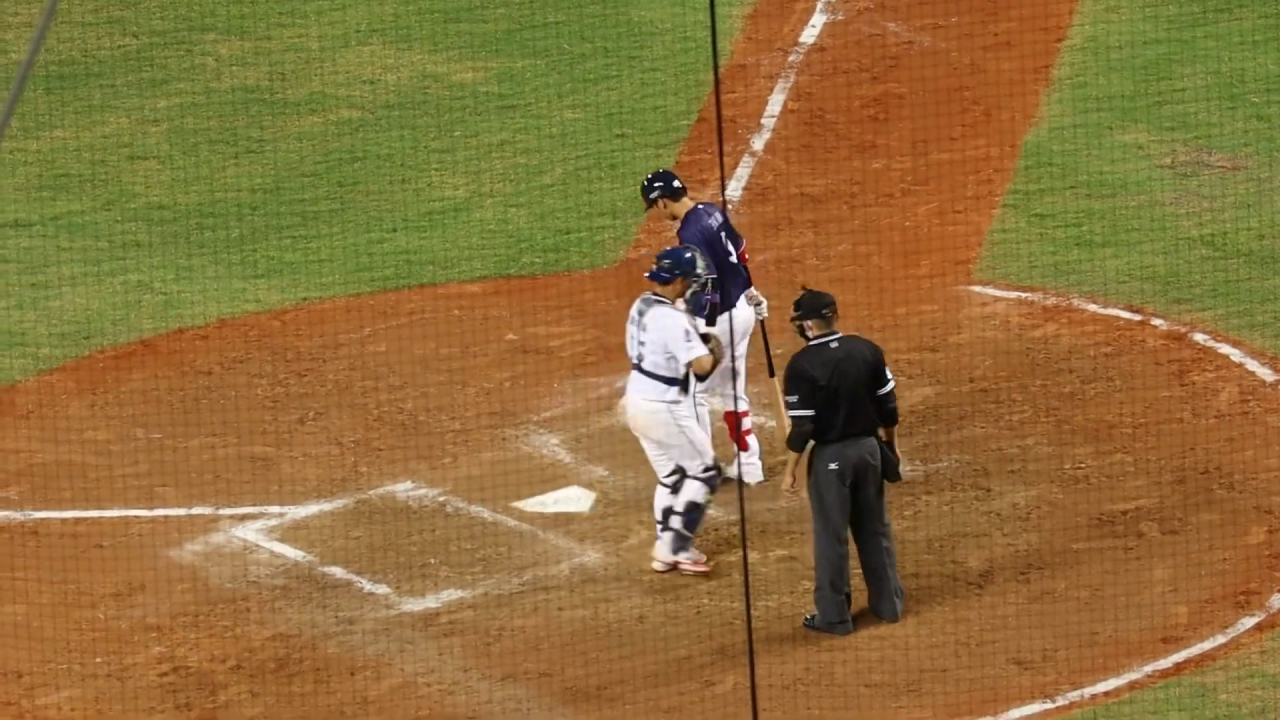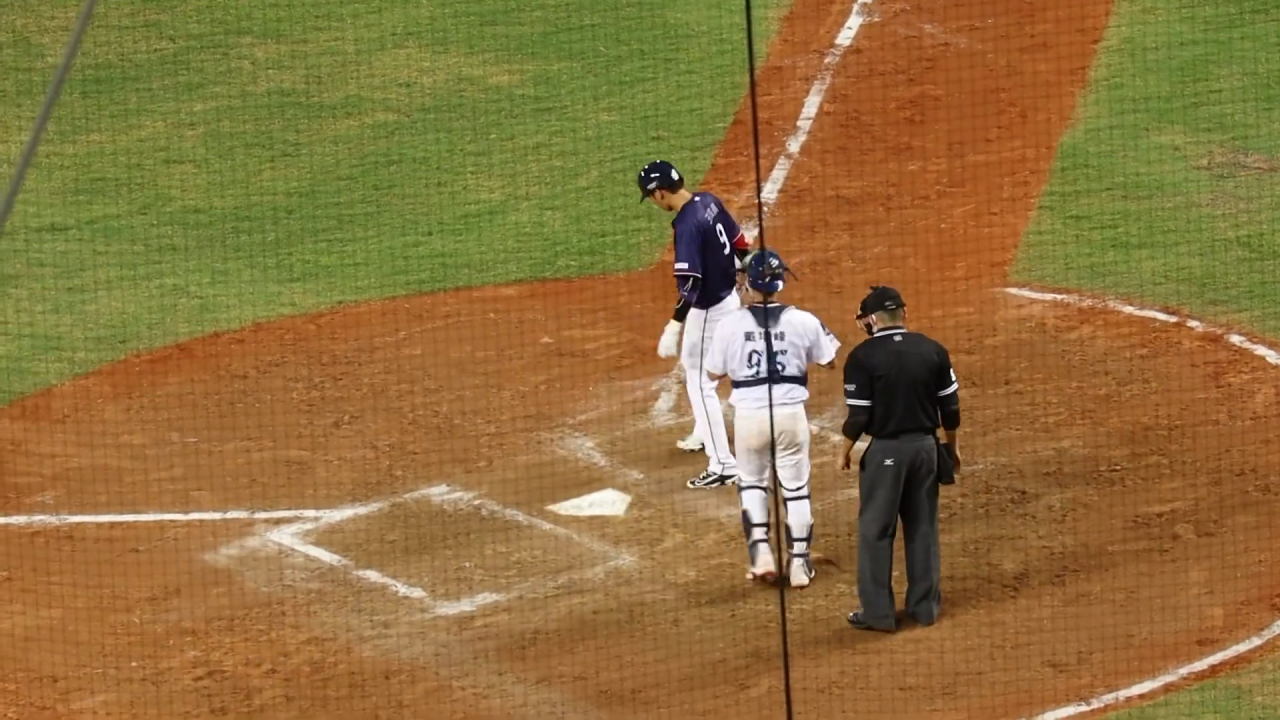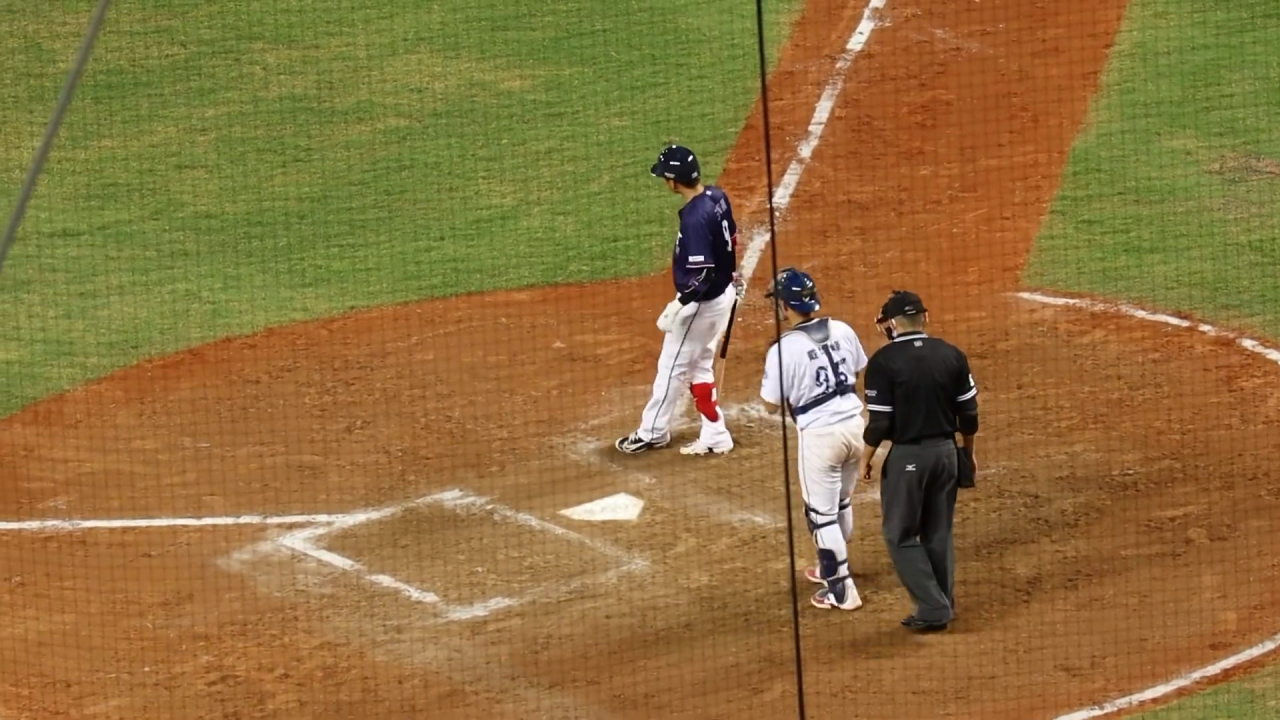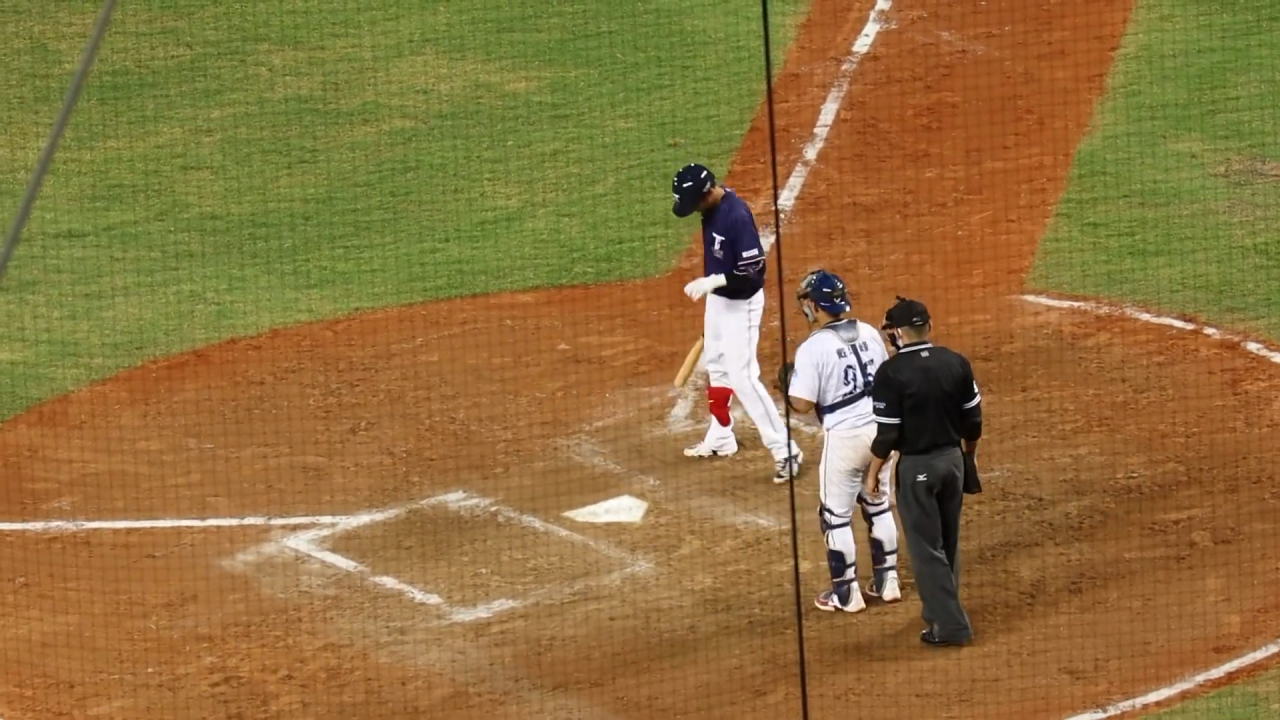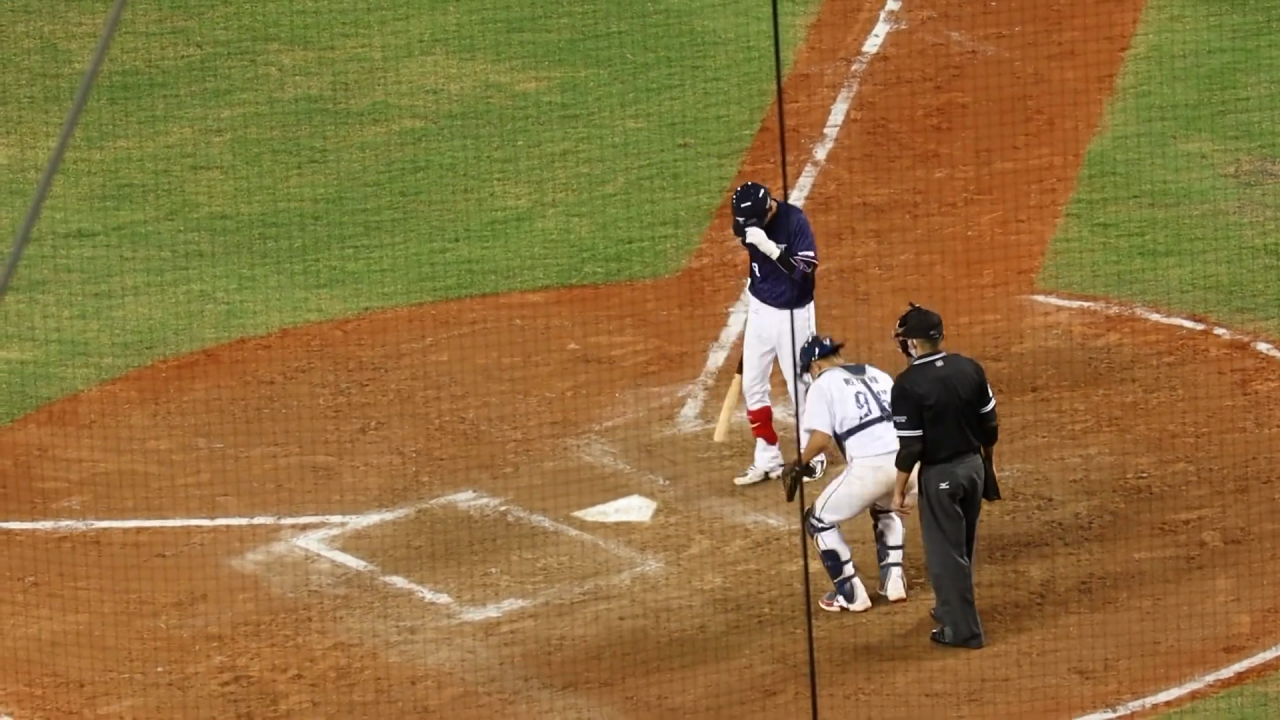
dt=0.5s
person 1, frame 1
left shoulder: (802, 365)
right shoulder: (868, 350)
left elbow: (802, 427)
right elbow: (888, 405)
left wrist: (790, 471)
right wrist: (891, 444)
left hip: (831, 456)
right hip: (869, 448)
left knee: (830, 537)
right knee: (875, 529)
left ankle: (834, 615)
right ankle: (888, 602)
person 1, frame 2
left shoulder: (863, 356)
right shoulder: (933, 350)
left elbow: (858, 417)
right elbow: (950, 407)
left wrist: (844, 454)
right wrist: (952, 447)
left hip: (886, 451)
right hip: (926, 447)
left knee: (875, 531)
right knee: (923, 529)
left ankle: (878, 611)
right ankle: (924, 606)
person 1, frame 3
left shoulder: (883, 361)
right shoulder: (952, 355)
left elbow: (879, 422)
right elbow: (969, 413)
left wrist: (865, 460)
right wrist: (968, 452)
left hip: (907, 456)
right hip: (946, 452)
left knee: (901, 535)
right knee: (939, 534)
left ankle: (932, 606)
right ankle: (941, 608)
person 1, frame 4
left shoulder: (891, 372)
right shoulder: (957, 362)
left elbow: (887, 434)
right elbow: (973, 419)
left wrist: (873, 473)
right wrist: (969, 456)
left hip: (917, 466)
right hip: (953, 459)
left knee: (926, 548)
right knee: (945, 544)
left ankle: (950, 625)
right ankle: (938, 610)
person 1, frame 5
left shoulder: (908, 384)
right shoulder: (971, 368)
left elbow: (910, 447)
right elbow: (989, 424)
left wrist: (899, 490)
right wrist: (987, 462)
left hip: (939, 475)
right hip: (973, 467)
left knee: (945, 552)
right knee: (961, 548)
left ankle: (963, 629)
right ankle: (950, 608)
person 2, frame 1
left shoulder: (640, 306)
right shoulder: (673, 318)
right elbow: (702, 366)
left wrist: (697, 344)
right wrist: (714, 350)
left hip: (639, 401)
right hip: (663, 408)
left knee: (671, 477)
right knee: (705, 472)
left ankle: (667, 550)
right ankle: (672, 544)
person 2, frame 2
left shoulder: (730, 323)
right shoulder: (803, 321)
left elbow: (713, 372)
right elbow: (829, 360)
left hip: (750, 417)
right hip: (791, 414)
left knee: (752, 485)
right knee: (796, 490)
left ankle: (762, 554)
right ankle: (799, 563)
person 2, frame 3
left shoulder: (783, 349)
right shoulder: (842, 330)
left elbow: (772, 403)
right elbow: (860, 367)
left wrist: (794, 386)
left hip: (819, 436)
right hip: (854, 426)
left knee: (822, 513)
right knee: (841, 504)
left ankle: (842, 591)
right ankle: (831, 568)
person 2, frame 4
left shoulder: (813, 347)
right shoulder: (868, 332)
left elbow: (802, 403)
left wrist: (787, 391)
left hip: (845, 437)
right hip: (880, 429)
left knee: (835, 517)
right knee: (878, 507)
left ankle: (846, 593)
right ankle: (887, 581)
person 2, frame 5
left shoulder: (822, 384)
right shoulder: (879, 375)
left elbow: (821, 438)
left wrist: (799, 464)
left hip: (870, 465)
left knee: (819, 521)
right knee: (886, 509)
left ankle: (850, 594)
right ankle: (893, 581)
person 3, frame 1
left shoulder: (691, 232)
right shoulder: (713, 211)
left elbow: (707, 287)
right elbow: (740, 255)
left wrist: (707, 333)
right wrist: (751, 293)
left hip: (720, 319)
right hip: (741, 310)
left knee: (695, 391)
right knee: (732, 391)
right ankle: (749, 463)
person 3, frame 2
left shoulder: (687, 225)
right shoulder: (709, 201)
left elbow: (689, 283)
right elbow: (738, 242)
left wrist: (672, 326)
left hip: (708, 308)
right hip: (726, 297)
left knee: (700, 385)
right knee: (693, 367)
left ankle: (722, 464)
right ankle: (707, 434)
person 3, frame 3
left shoulder: (695, 218)
right shoulder: (717, 196)
left elbow: (701, 274)
right elbow: (730, 240)
left wrist: (676, 307)
right wrist: (732, 275)
left hip: (702, 301)
right hip: (721, 294)
left knee: (672, 368)
right knee: (698, 365)
left ankle: (652, 433)
right ankle: (715, 435)
person 3, frame 4
left shoulder: (736, 213)
right shoulder: (707, 205)
left elbow: (754, 267)
left wrist: (714, 280)
left hip: (740, 304)
right hip: (718, 299)
left knee: (743, 378)
right knee: (716, 367)
left ankle: (785, 449)
right ankle: (720, 438)
person 3, frame 5
left shoulder: (794, 220)
right shoulder: (751, 222)
left elbow: (805, 269)
left wrist: (770, 248)
left hip: (793, 315)
right hip: (760, 310)
left knee: (799, 387)
right knee: (753, 385)
left ankle: (813, 454)
right ankle: (767, 459)
